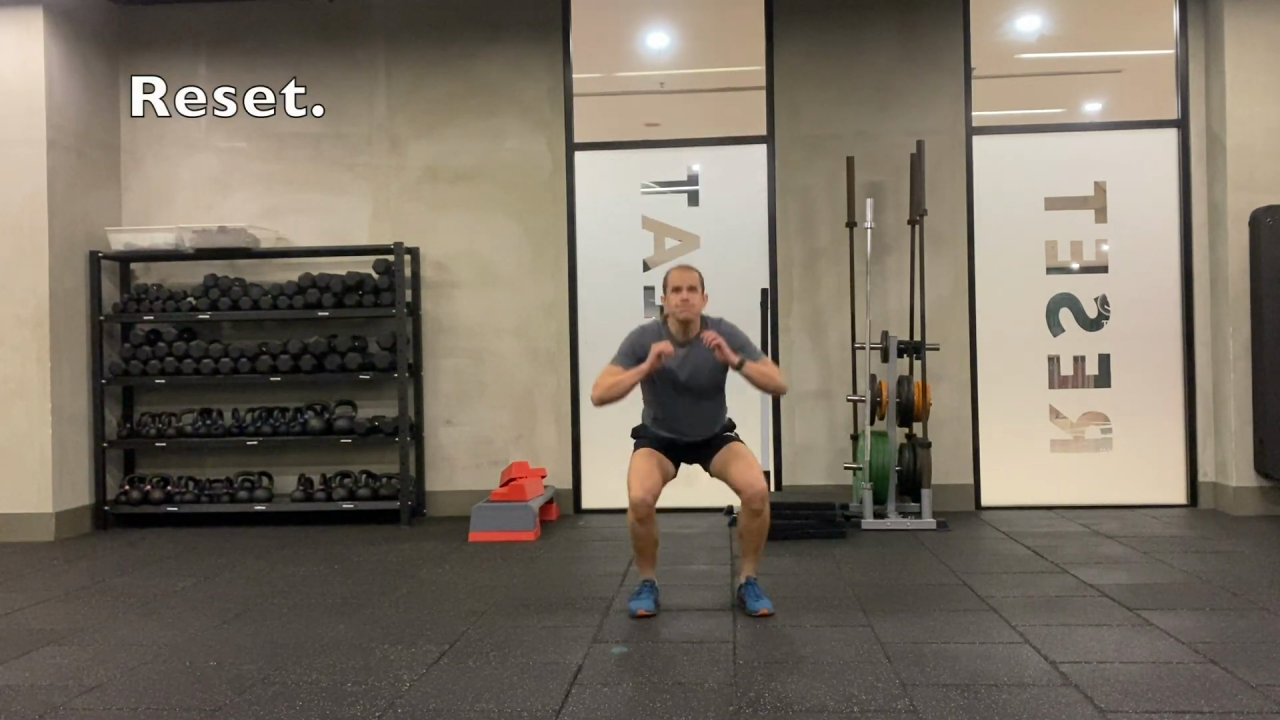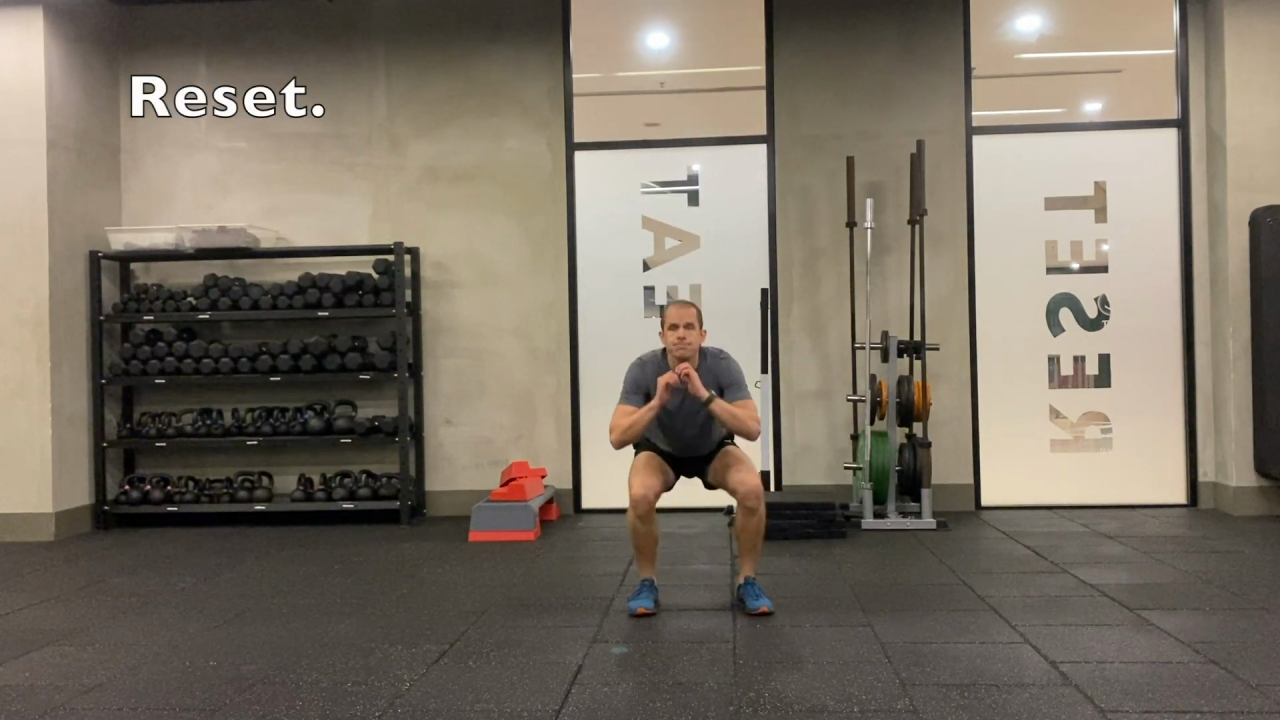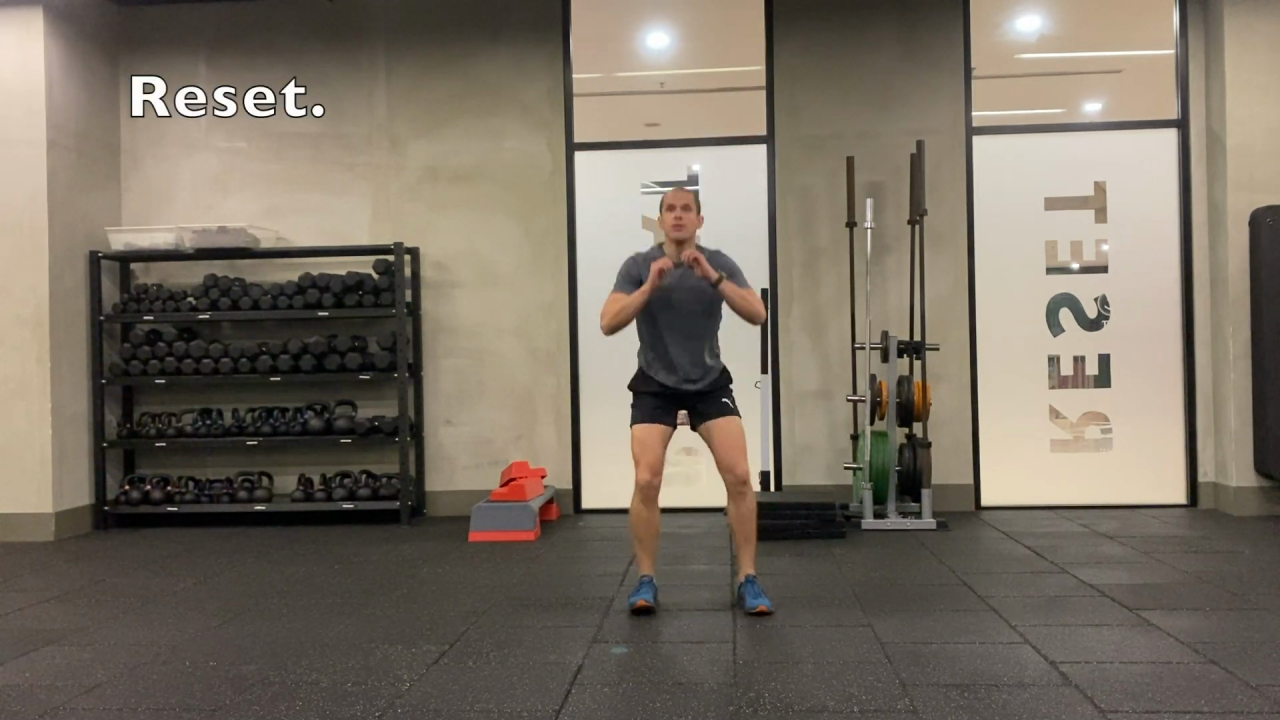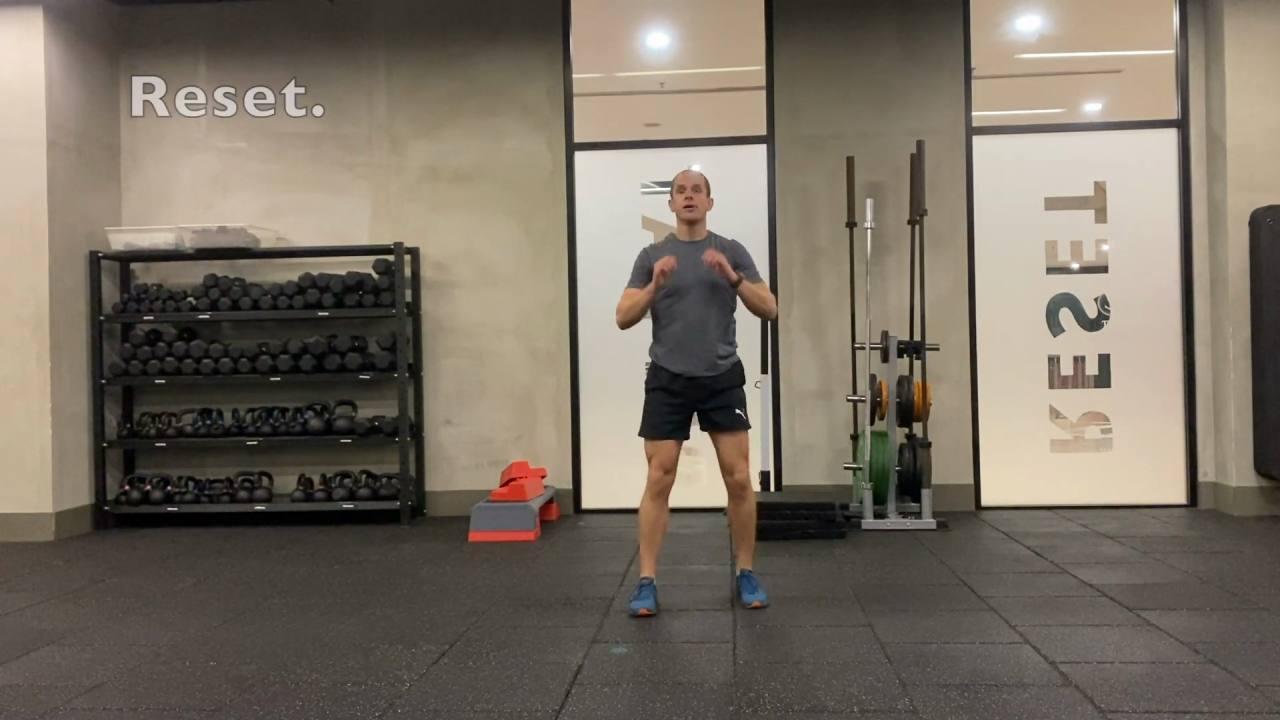
dt=0.3s
person 1, frame 1
left shoulder: (725, 333)
right shoulder: (643, 338)
left elbow: (777, 384)
right elbow: (599, 394)
left wrist: (734, 359)
right wrist: (646, 366)
left hip: (713, 437)
right hip: (660, 439)
left knee: (755, 492)
right knee: (640, 500)
left ankle: (748, 580)
right ankle: (647, 581)
person 1, frame 2
left shoulder: (722, 365)
right shoulder: (644, 370)
left elbow: (752, 428)
right elbow: (618, 437)
left wrist: (705, 395)
right wrist: (658, 402)
left hip: (712, 448)
right hip: (660, 450)
left knee: (751, 490)
right knee: (640, 497)
left ankle: (747, 581)
right ankle: (647, 582)
person 1, frame 3
left shoulder: (719, 263)
right shoulder: (638, 265)
left elbow: (758, 315)
right elbow: (608, 324)
left wrist: (715, 278)
right wrist: (650, 286)
left hip: (709, 383)
right hip: (655, 385)
left knee: (738, 475)
right knee: (646, 482)
left ankle: (748, 579)
right ankle: (646, 580)
person 1, frame 4
left shoulder: (732, 251)
right shoulder: (651, 255)
left elbow: (769, 308)
right elbow: (623, 318)
left wrist: (733, 277)
right wrist: (654, 284)
left hip: (722, 378)
right hip: (668, 380)
left knee: (739, 480)
right knee: (659, 481)
left ankle: (746, 573)
right ankle: (647, 582)
